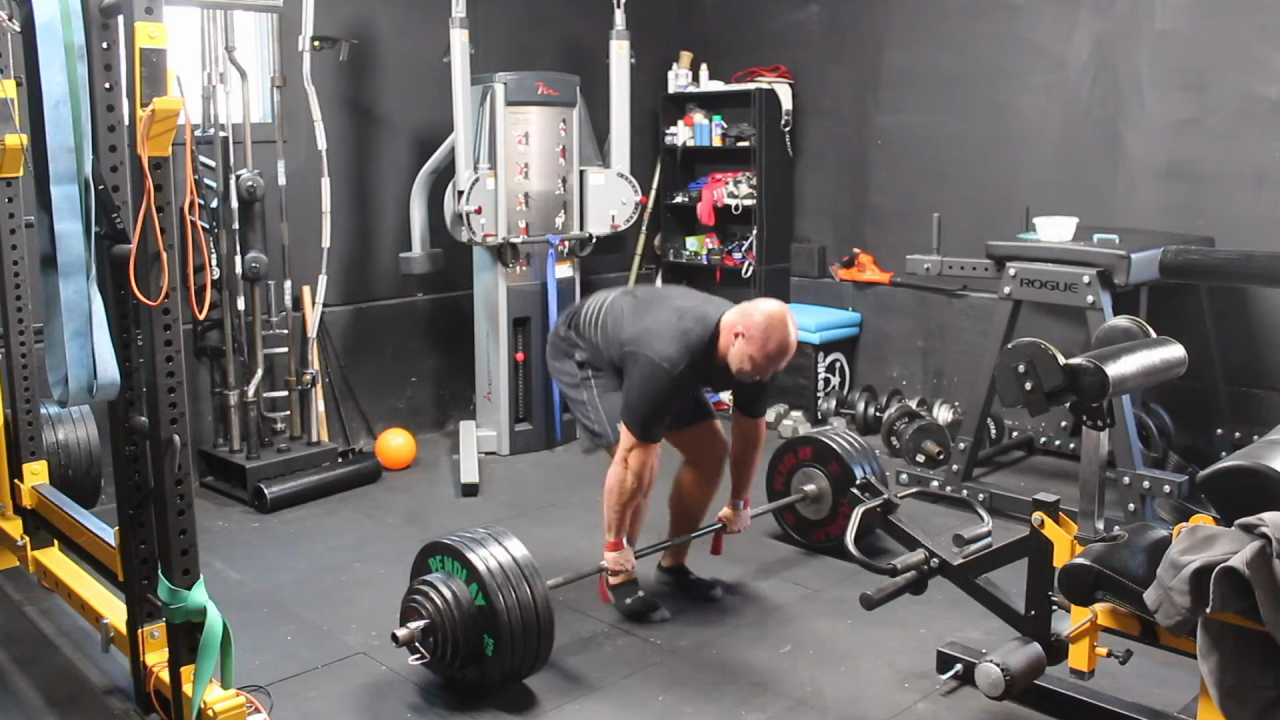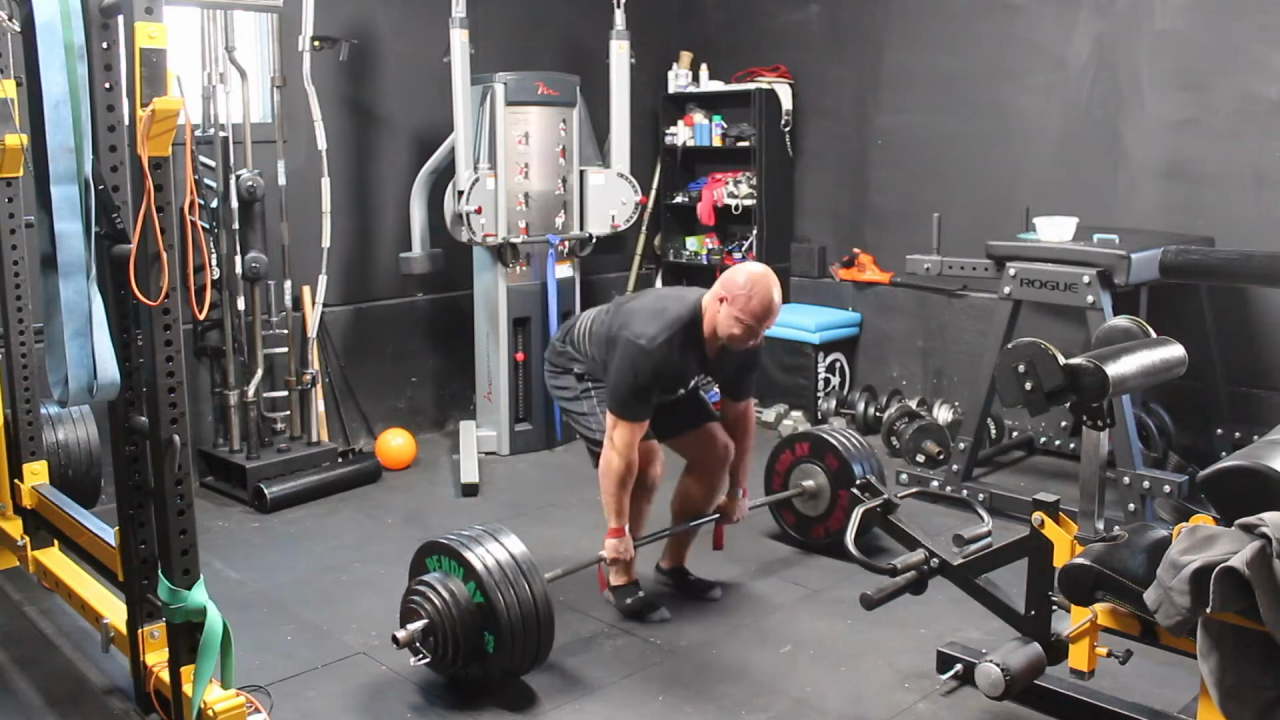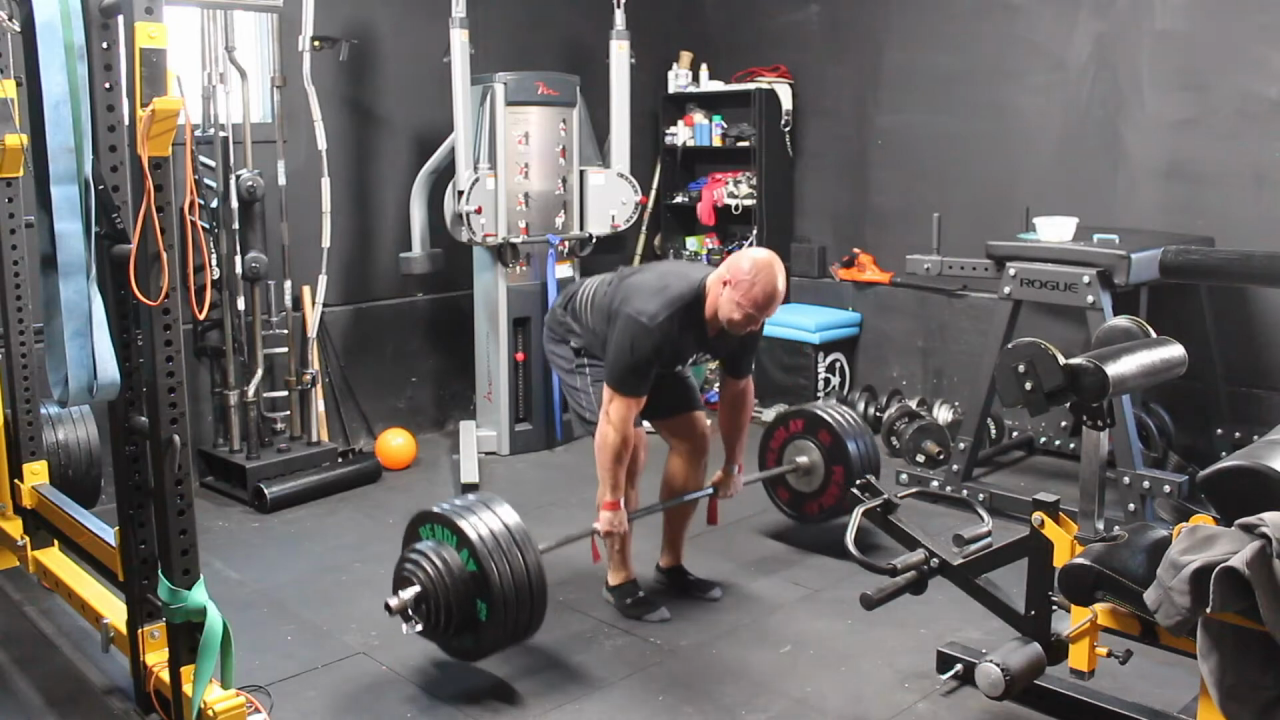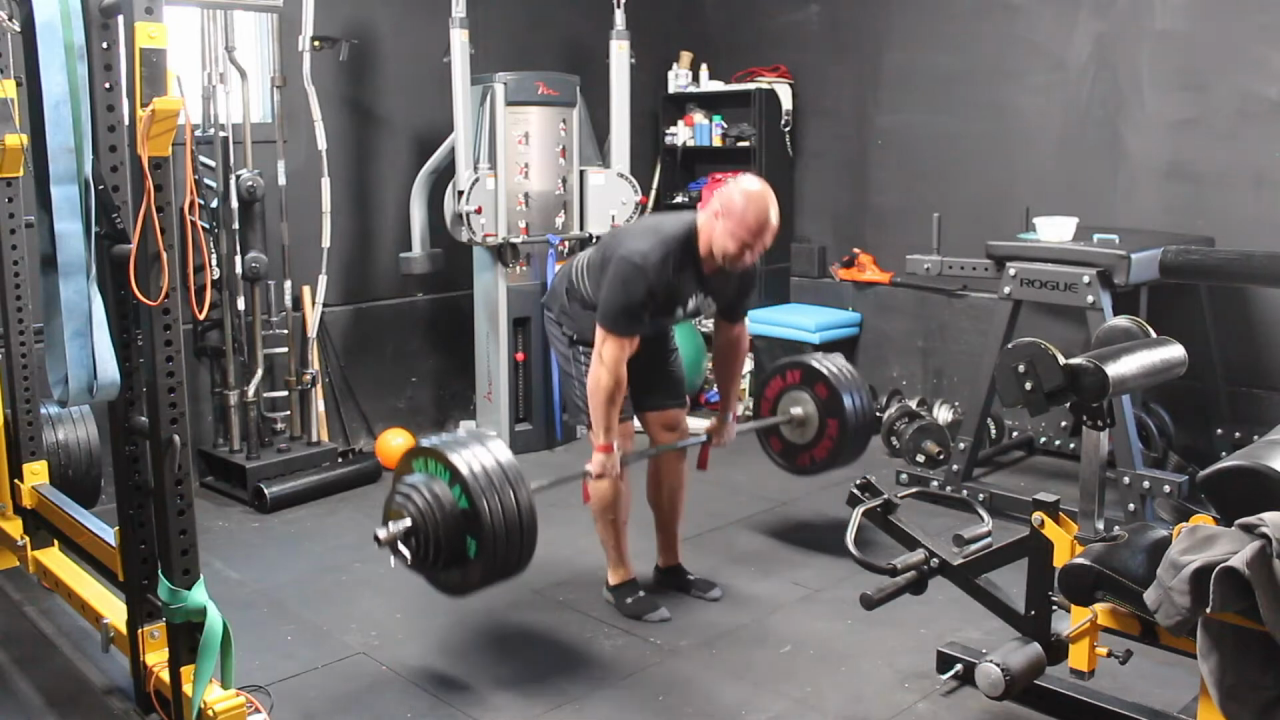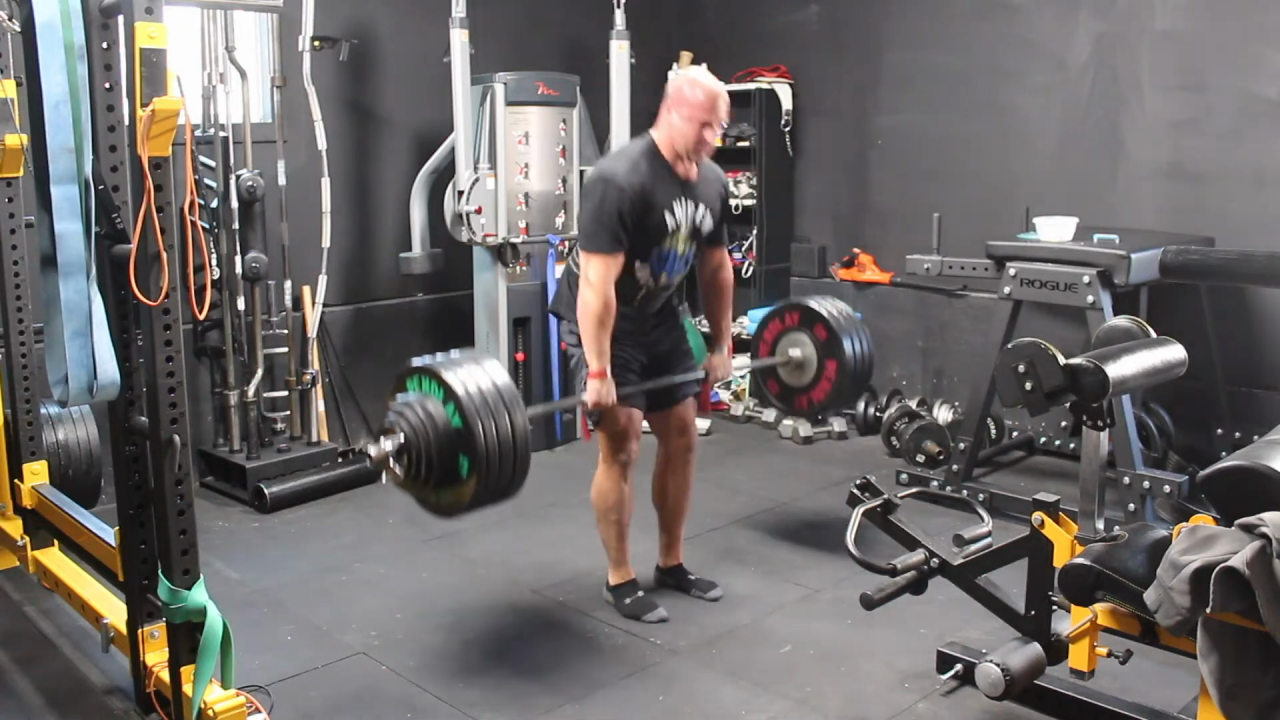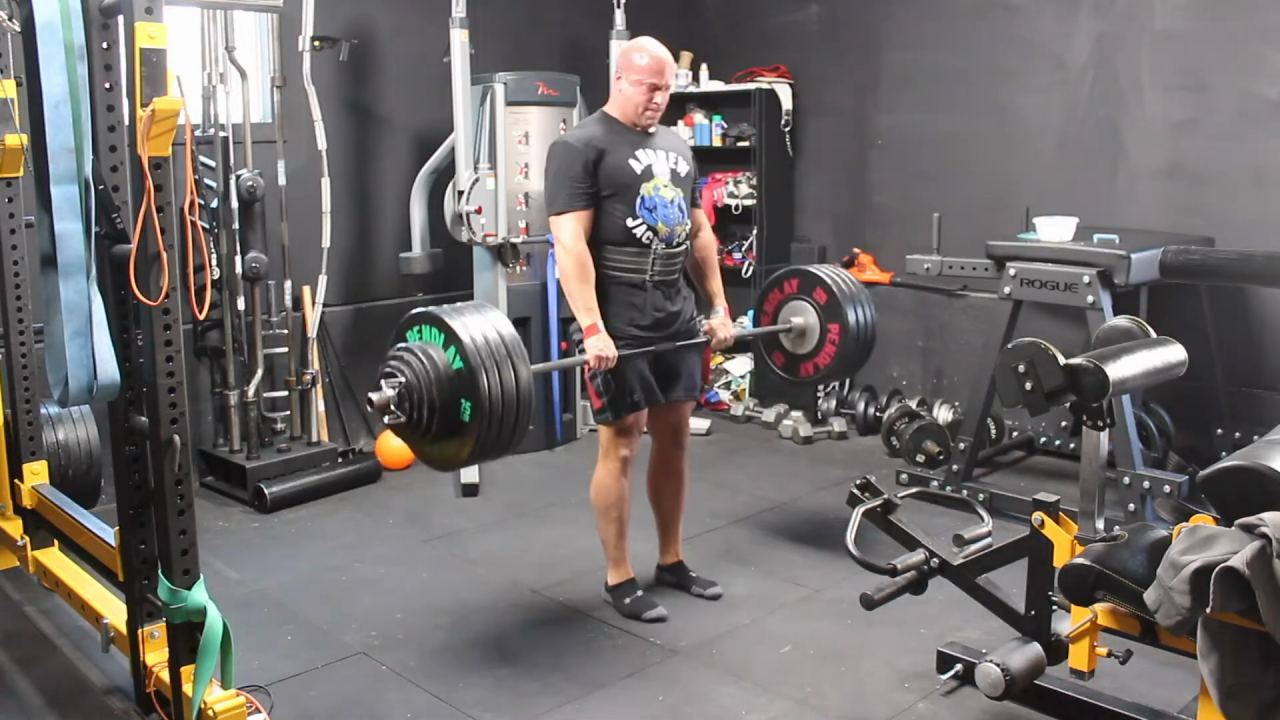
dt=0.3s
person 1, frame 1
left shoulder: (754, 352)
right shoulder: (666, 360)
left elbow: (750, 429)
right elbow: (632, 460)
left wrist: (739, 503)
right wrist: (615, 545)
left hip: (629, 341)
right hip: (584, 352)
left knee: (714, 448)
right knee: (642, 462)
left ankle: (673, 564)
right ankle: (619, 578)
person 1, frame 2
left shoulder: (741, 340)
right shoulder: (650, 343)
left elbow: (739, 412)
right elbow: (621, 443)
left wrist: (737, 491)
right wrist: (616, 531)
right hip: (581, 369)
left knee: (718, 451)
right knee: (646, 464)
left ankle: (673, 565)
right ankle: (621, 579)
person 1, frame 3
left shoulder: (741, 318)
right shoulder: (652, 319)
left elbow: (737, 390)
right elbow: (618, 418)
left wrist: (733, 466)
right wrist: (610, 505)
right hip: (582, 338)
left knee: (693, 442)
right knee: (631, 453)
left ankle: (671, 566)
right ankle: (619, 580)
person 1, frame 4
left shoulder: (738, 265)
right shoulder: (645, 260)
left elbow: (732, 337)
right elbow: (611, 359)
left wrist: (726, 413)
right wrist: (604, 446)
left hip: (649, 327)
right hip: (584, 323)
left knee: (673, 436)
right knee: (619, 445)
left ankle: (669, 565)
right ankle: (619, 579)
person 1, frame 5
left shoulder: (713, 181)
right shoulder: (620, 181)
left elbow: (717, 267)
right elbow: (597, 284)
left wrist: (722, 346)
right wrist: (597, 375)
left hip: (663, 320)
right hip: (605, 326)
left knee: (680, 439)
right knee: (620, 449)
left ankle: (672, 565)
right ankle: (619, 579)
person 1, frame 6
left shoulder: (675, 145)
right shoulder: (580, 145)
left elbow: (700, 232)
right elbow: (569, 243)
left wrist: (719, 307)
right wrist: (592, 328)
left hip: (678, 317)
right hip: (619, 324)
left knee: (673, 439)
right knee: (621, 444)
left ankle: (672, 562)
right ankle: (619, 579)
